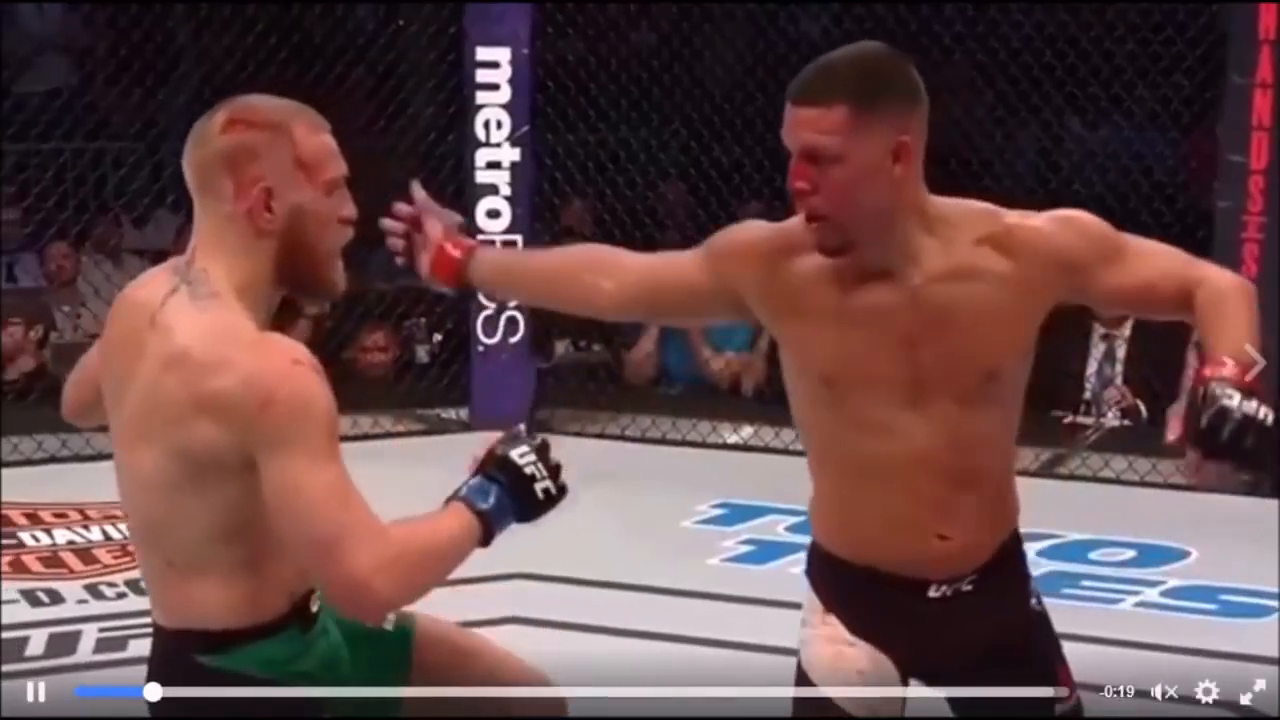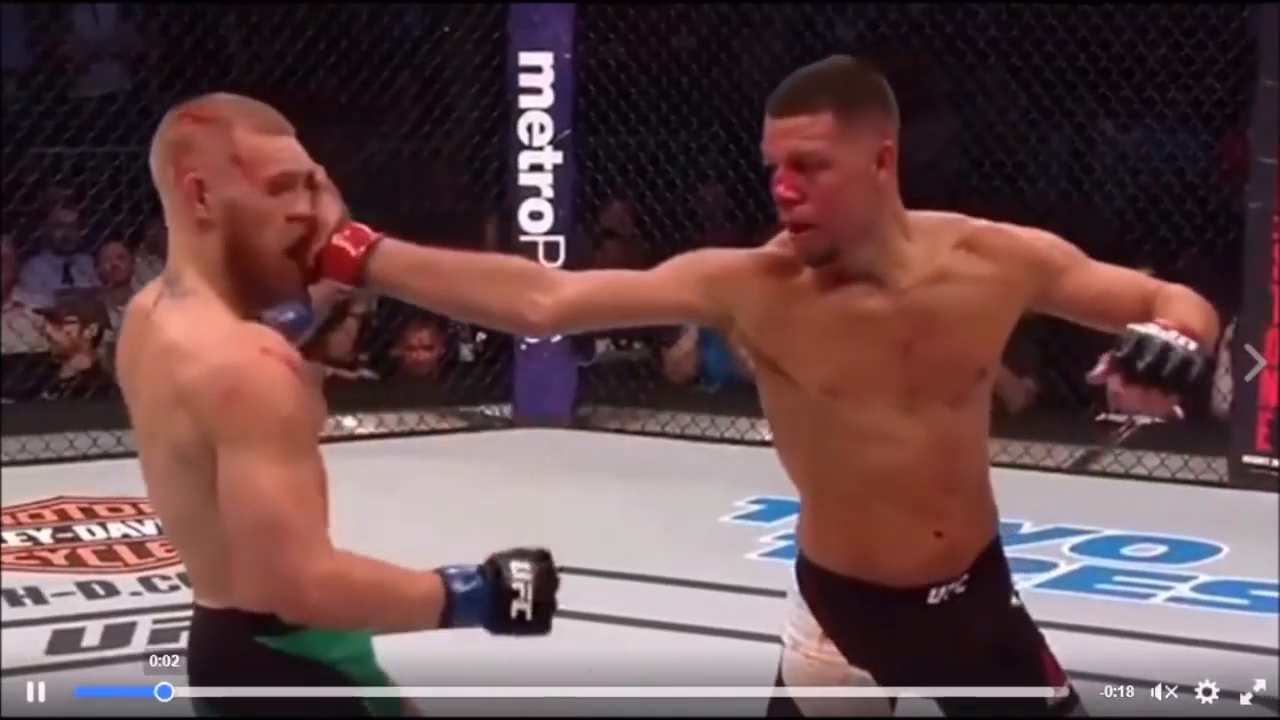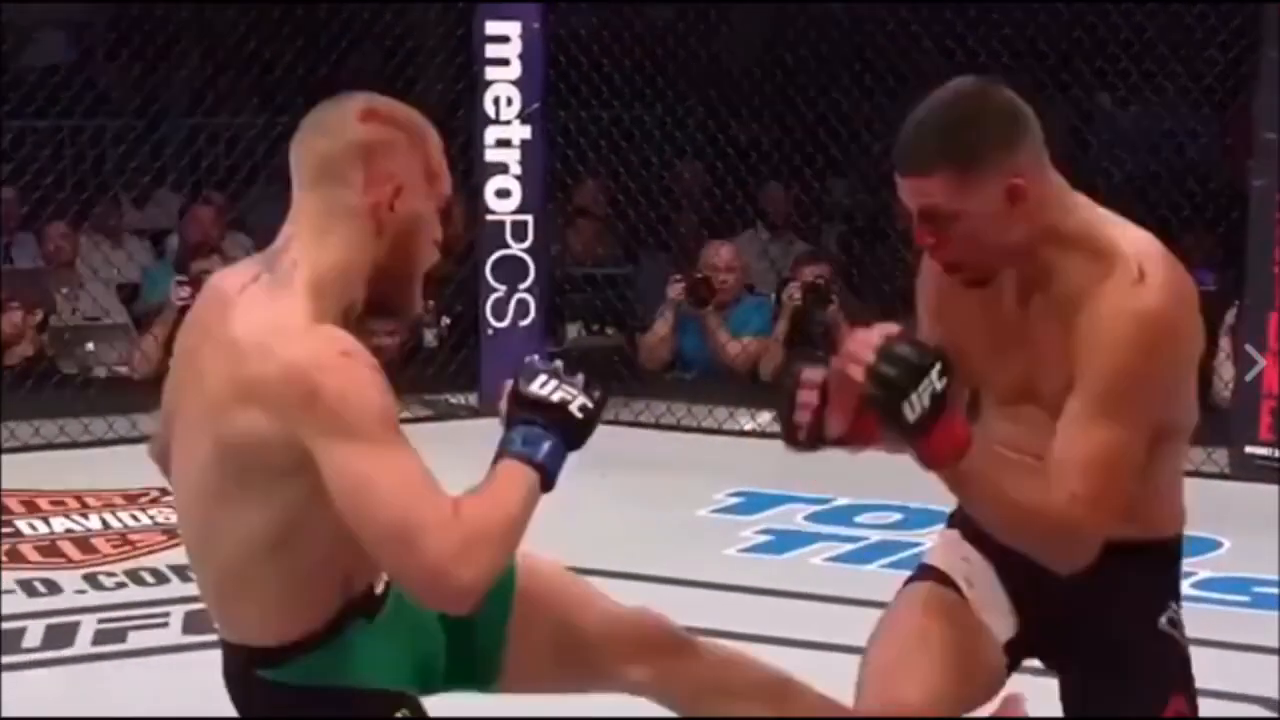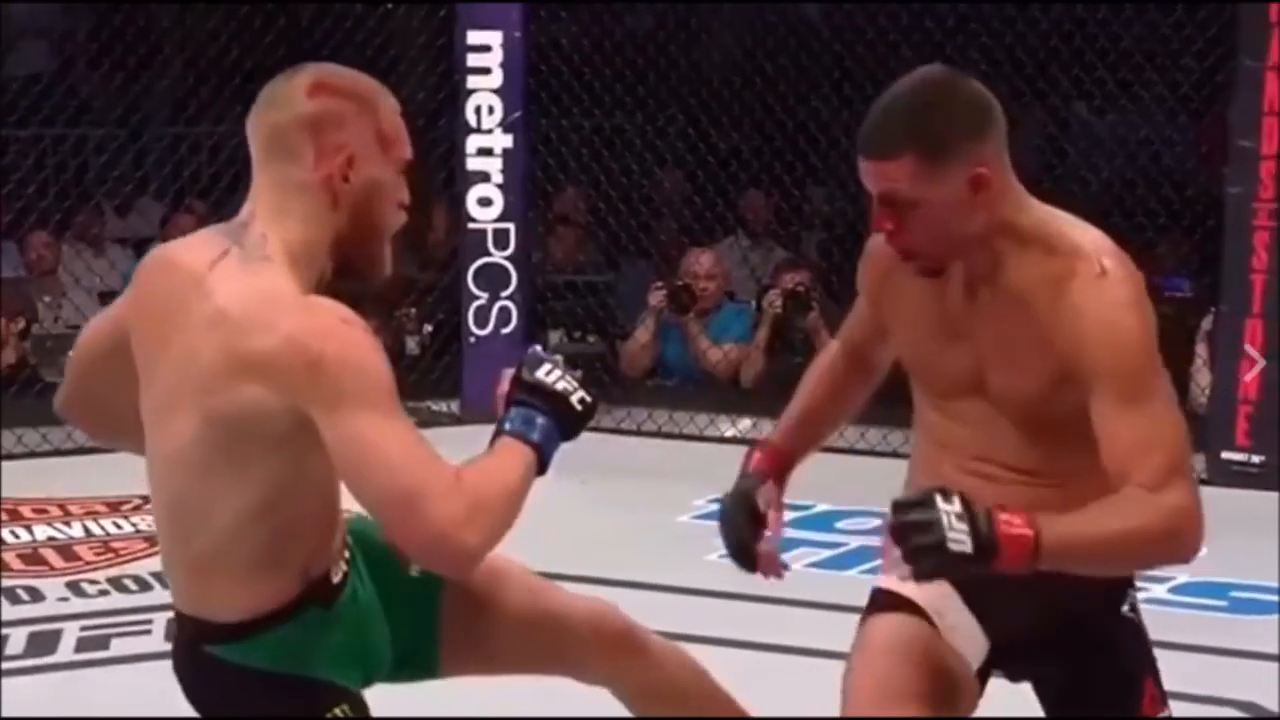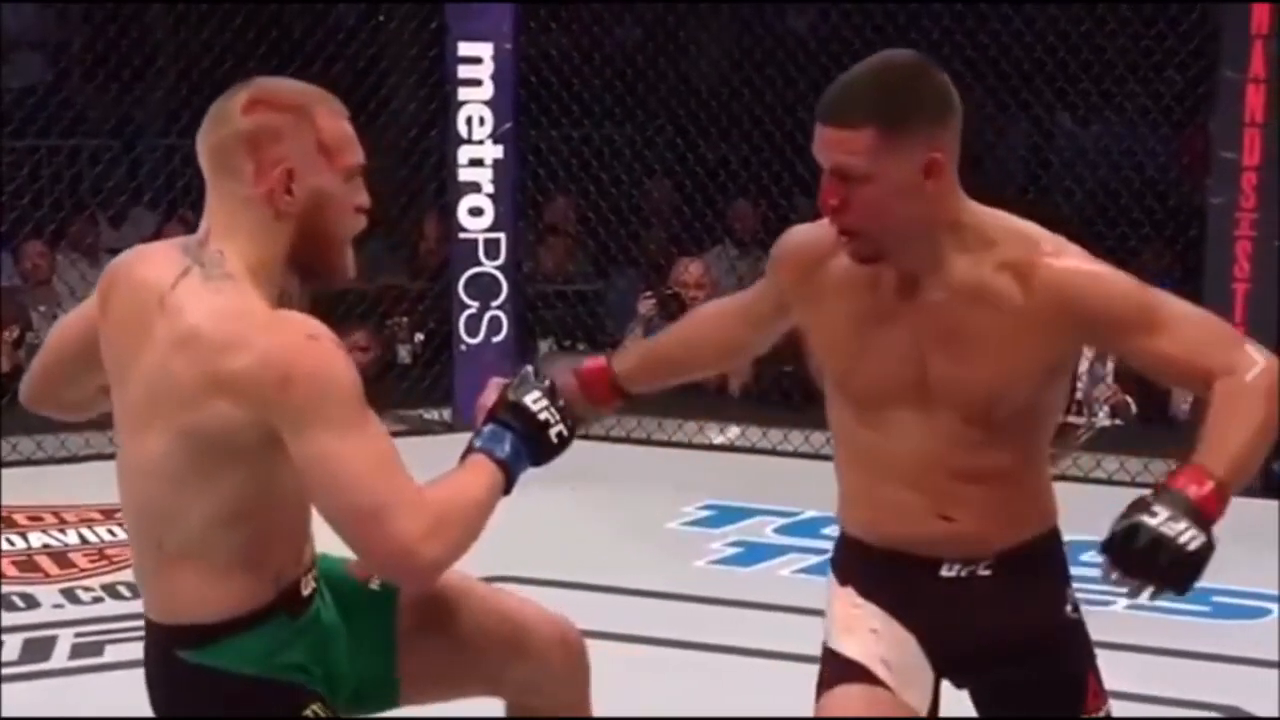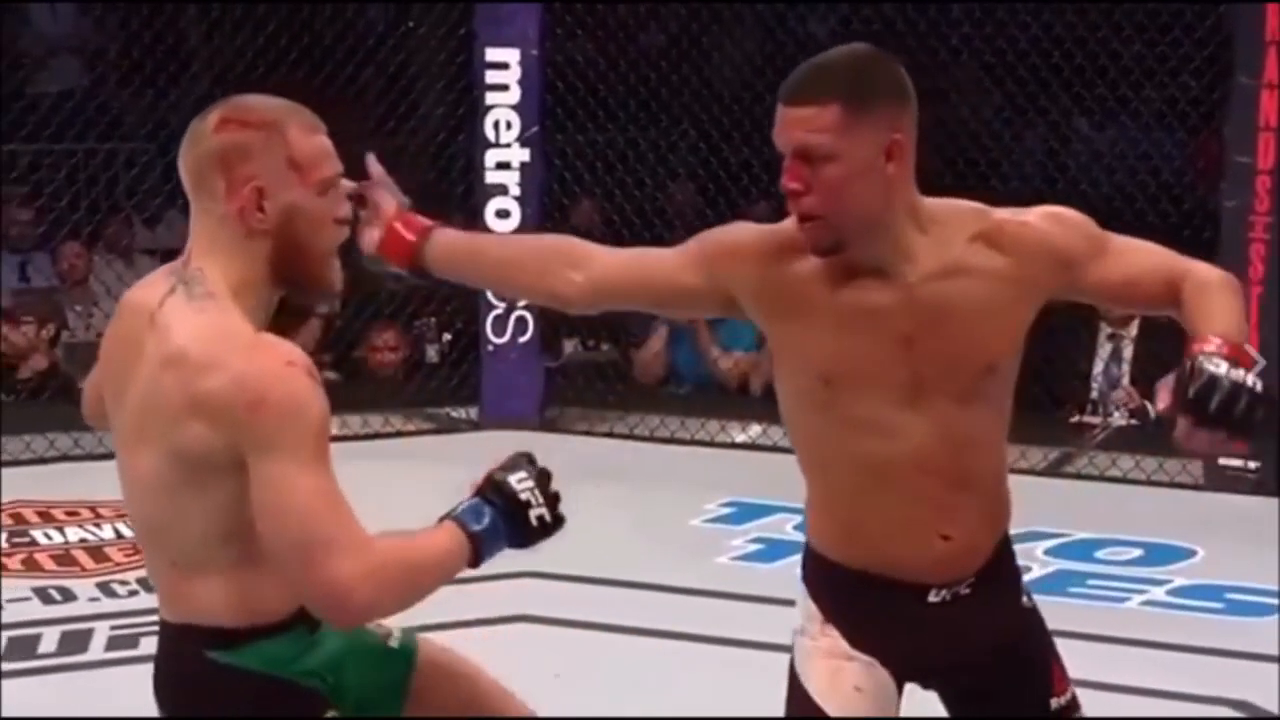
dt=0.7s
person 1, frame 1
left shoulder: (1029, 252)
right shoulder: (769, 265)
right elbow: (613, 283)
right wrist: (455, 258)
left hip: (992, 593)
right hip: (854, 602)
person 1, frame 2
left shoulder: (997, 261)
right shoulder: (747, 284)
left elbow: (1174, 302)
right elbow: (542, 300)
left wrist: (1172, 341)
right wrist: (354, 254)
left hip: (976, 596)
right hip: (842, 611)
person 1, frame 3
left shoulder: (1134, 295)
right shoulder: (952, 263)
left wrist: (938, 435)
right wrist: (847, 410)
left hip: (1121, 575)
right hip: (990, 545)
person 1, frame 4
left shoulder: (1092, 291)
right shoulder: (892, 260)
left elbow: (1172, 520)
left wrist: (1000, 537)
right wrist: (772, 461)
left hip: (1077, 573)
right hip: (937, 570)
person 1, frame 5
left shoulder: (1049, 283)
right shoulder: (810, 262)
right elbow: (738, 324)
left wrist: (1192, 500)
right wrist: (606, 377)
left hip: (1020, 585)
right hip: (879, 586)
person 1, frame 6
left shoulder: (1018, 249)
right shoulder: (760, 266)
left elbow: (1200, 281)
right elbow: (582, 274)
left wrist: (1220, 352)
right wrist: (413, 242)
left hip: (985, 594)
right hip: (850, 606)
person 2, frame 1
left shoulder: (147, 298)
right shoulder: (262, 369)
left elbow: (81, 403)
right elbow: (368, 581)
right wrist: (488, 498)
left hip: (293, 634)
person 2, frame 2
left shoulder: (154, 313)
right shoulder: (244, 363)
right elbow: (302, 585)
right wrist: (472, 594)
left hip: (244, 643)
right hip: (281, 663)
person 2, frame 3
left shoulder: (233, 292)
right shoulder: (312, 363)
left elbow: (170, 451)
right elbow: (451, 569)
right wrist: (535, 447)
left hip: (376, 592)
left knee: (648, 649)
person 2, frame 4
left shoulder: (175, 266)
right shoulder: (309, 335)
left elbow: (82, 402)
right elbow: (451, 536)
right wrist: (531, 430)
right hip: (269, 659)
left knee: (602, 637)
person 2, frame 5
left shoulder: (139, 275)
right shoulder: (281, 349)
left elbow: (43, 390)
right elbow: (413, 549)
right wrist: (502, 447)
left hip: (303, 606)
left knee: (549, 652)
person 2, frame 6
left shoulder: (149, 302)
right shoulder: (257, 371)
left elbow: (98, 406)
right elbow: (348, 588)
right wrist: (483, 522)
left hip: (293, 643)
